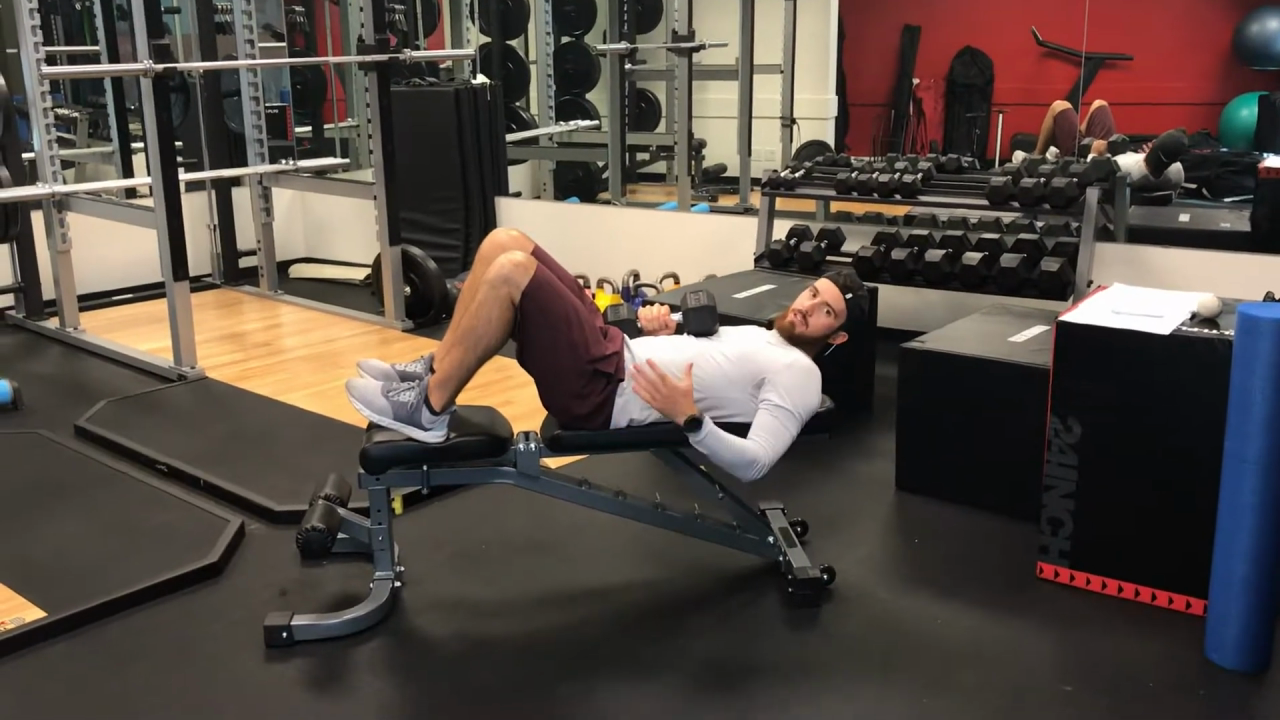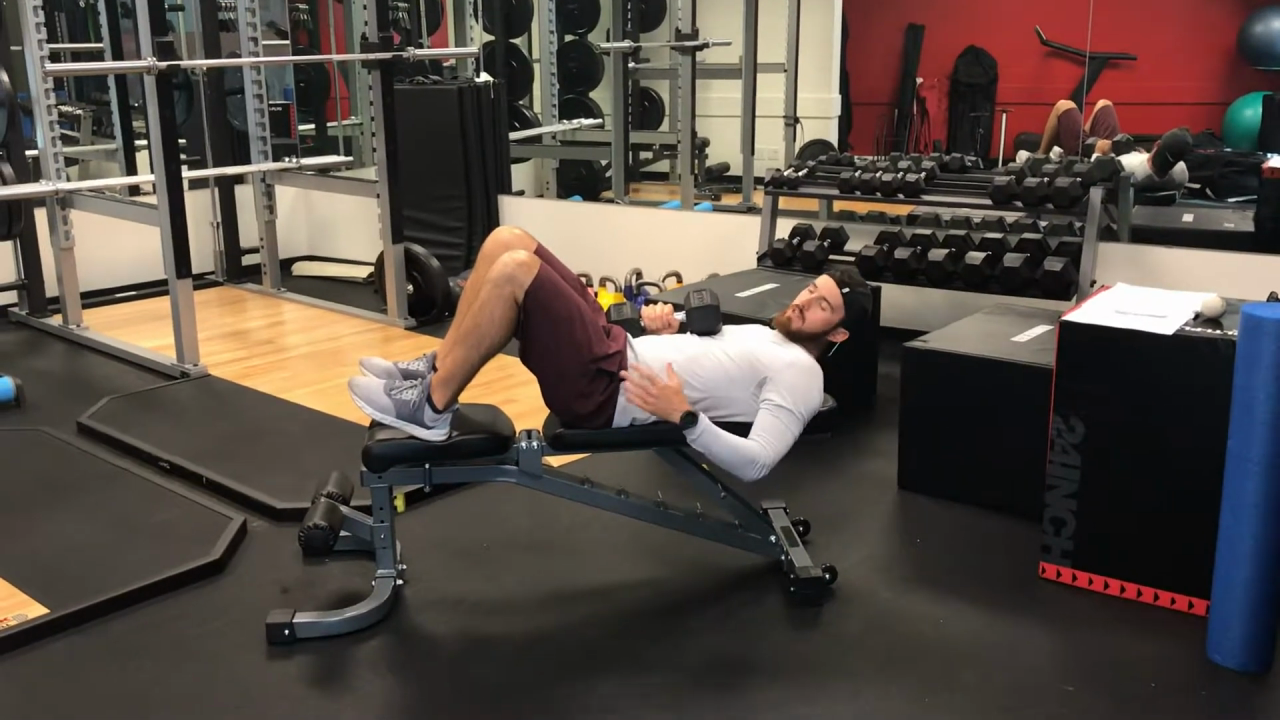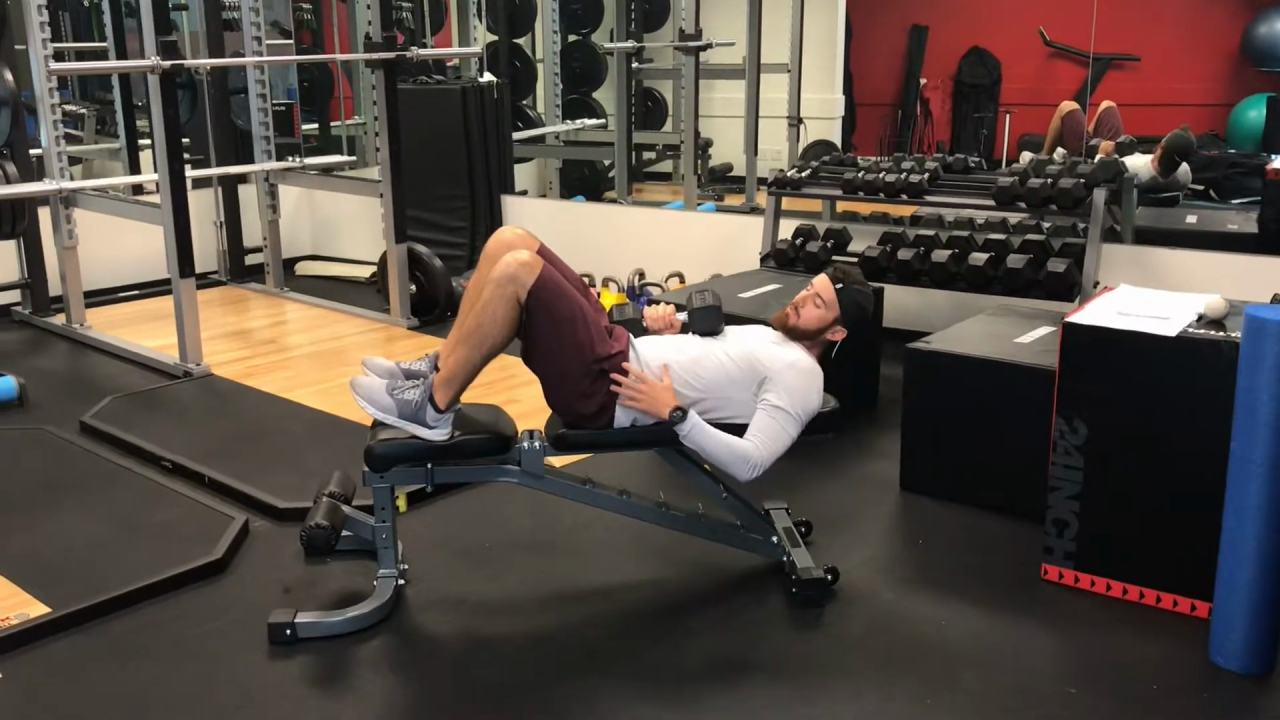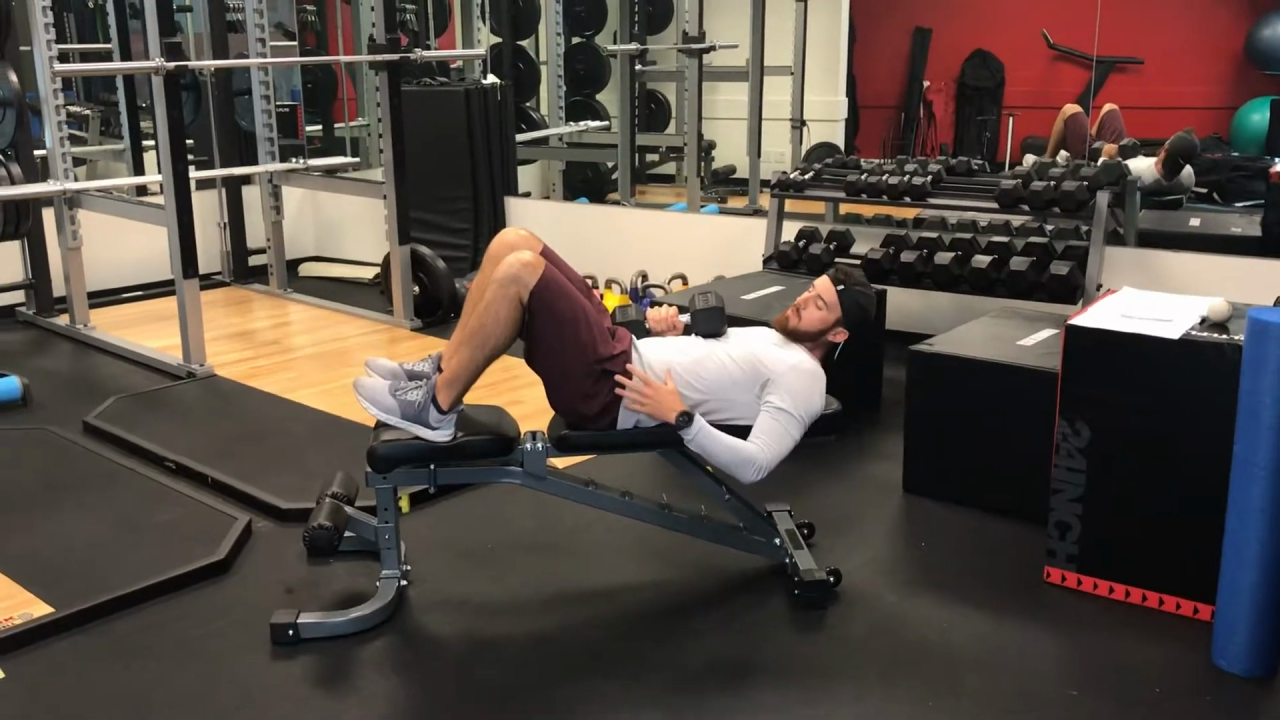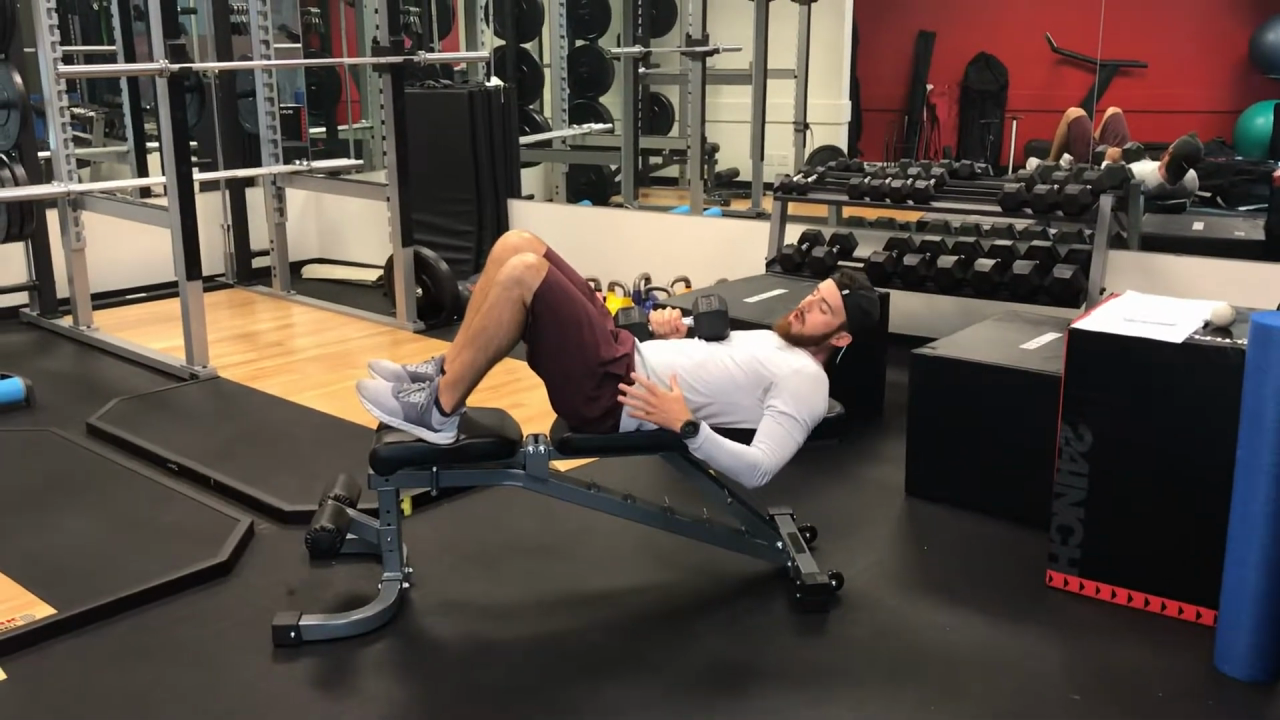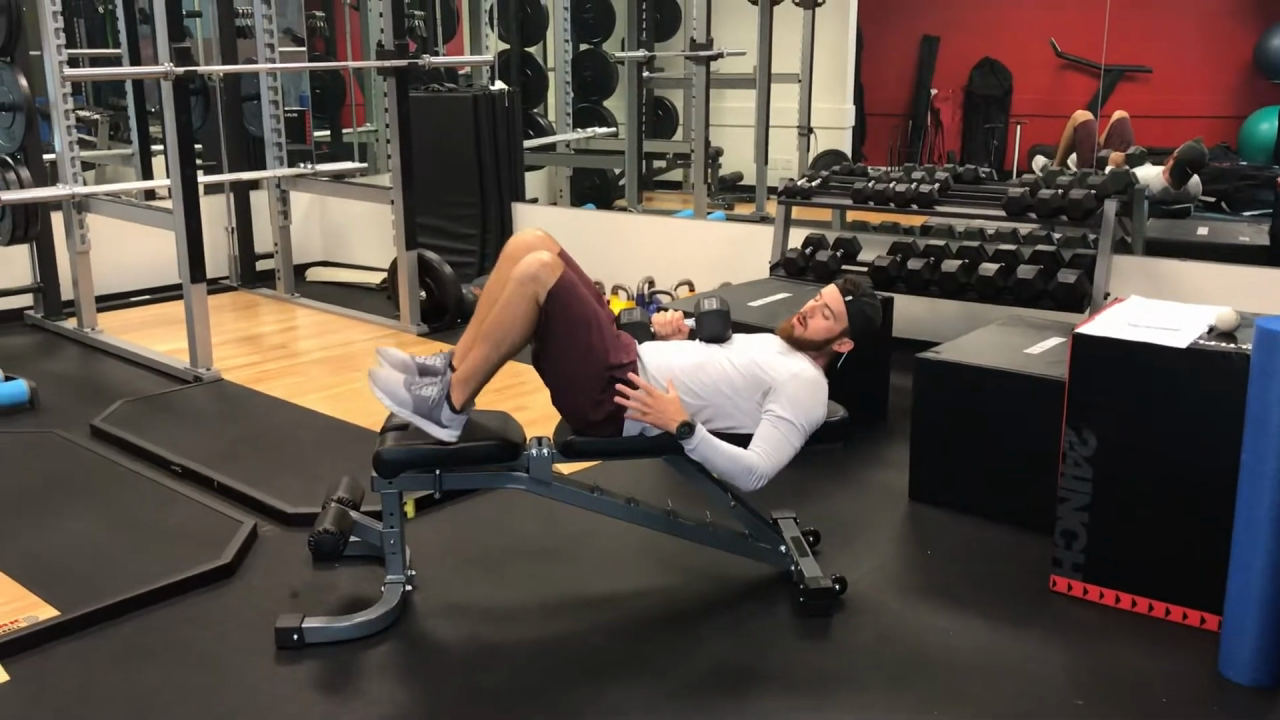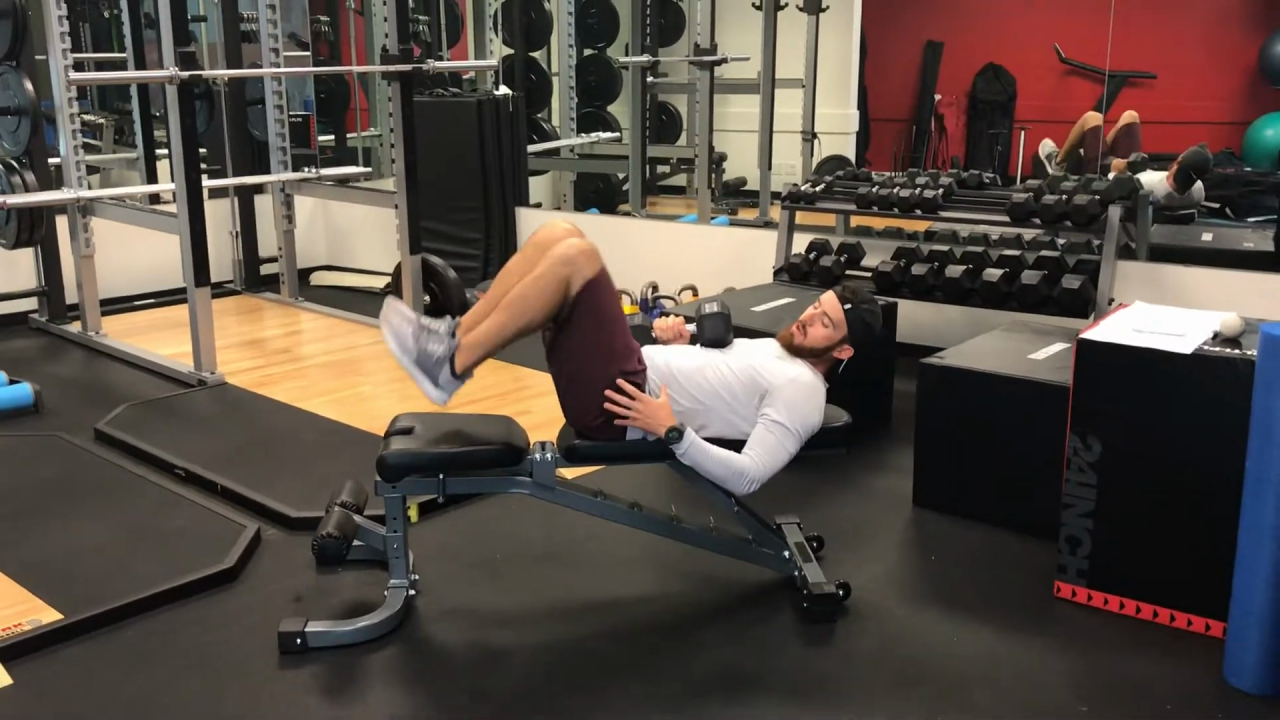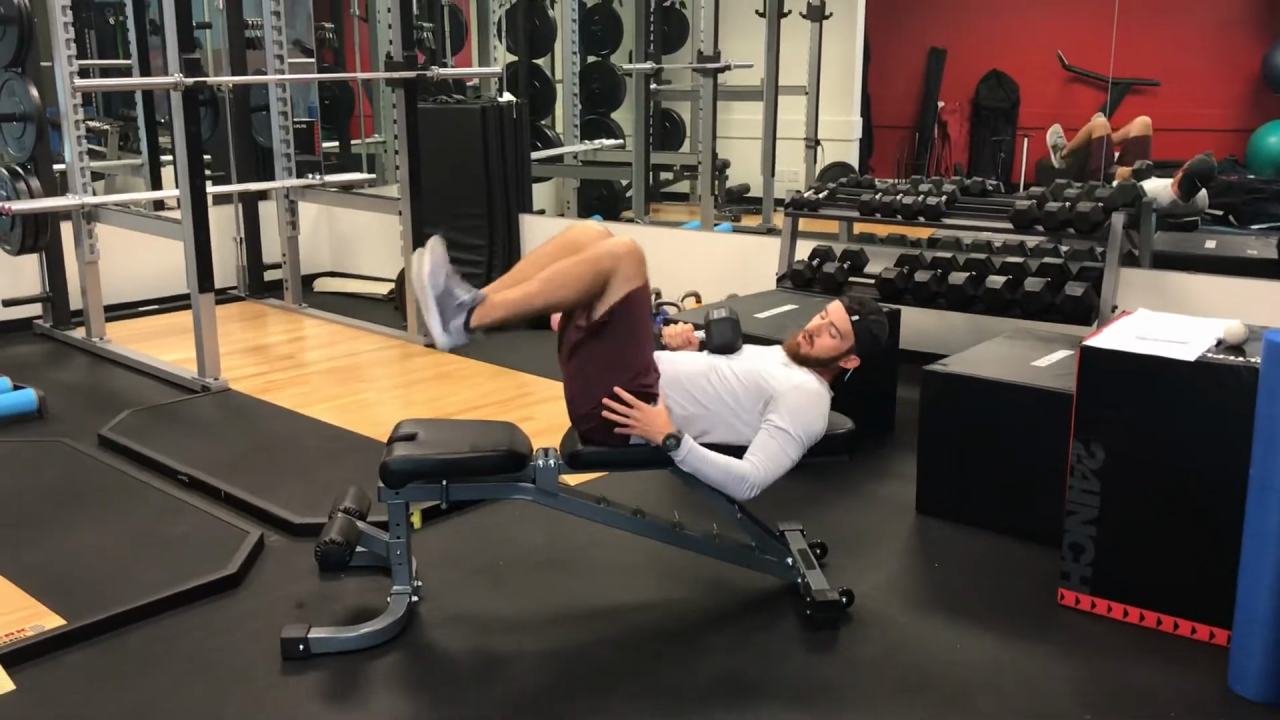
dt=0.2s
person 1, frame 1
left shoulder: (797, 375)
right shoulder: (760, 338)
left elbow: (754, 461)
left wrist: (688, 418)
right wrist: (663, 331)
left hip: (604, 395)
right hip: (615, 354)
left knee: (511, 271)
right knee: (505, 242)
left ankle: (428, 407)
right ankle: (433, 371)
person 1, frame 2
left shoulder: (798, 375)
right shoulder: (763, 337)
left elbow: (755, 461)
left wrist: (684, 415)
right wrist: (664, 330)
left hip: (606, 394)
right hip: (617, 353)
left knee: (514, 270)
right knee: (507, 241)
left ankle: (431, 405)
right ankle: (436, 368)
person 1, frame 3
left shoulder: (798, 375)
right shoulder: (766, 338)
left elbow: (749, 462)
left wrist: (674, 412)
right wrist: (667, 329)
left hip: (607, 395)
right hip: (618, 354)
left knee: (517, 271)
right knee: (510, 241)
left ankle: (434, 405)
right ankle: (439, 368)
person 1, frame 4
left shoulder: (800, 378)
right shoulder: (770, 339)
left elbow: (753, 464)
left wrist: (680, 417)
right wrist: (671, 331)
left hip: (610, 396)
right hip: (621, 355)
left knee: (520, 271)
right knee: (514, 242)
left ankle: (437, 406)
right ankle: (442, 369)
person 1, frame 5
left shoulder: (803, 382)
right shoulder: (772, 344)
left elbow: (758, 469)
left wrist: (687, 426)
right wrist: (675, 334)
left hip: (612, 399)
right hip: (624, 357)
left knee: (522, 273)
right knee: (516, 245)
left ankle: (439, 408)
right ankle: (444, 371)
person 1, frame 6
left shoulder: (802, 387)
right shoulder: (772, 346)
left elbow: (754, 473)
left wrist: (683, 427)
right wrist: (676, 337)
left hip: (614, 403)
right hip: (627, 360)
left knee: (537, 271)
right knee: (530, 244)
left ankle: (449, 404)
right ankle: (453, 367)
person 1, frame 7
left shoulder: (800, 392)
right shoulder: (776, 352)
left elbow: (747, 476)
left wrist: (672, 431)
right wrist: (678, 342)
left hip: (615, 404)
right hip: (634, 369)
left knee: (572, 259)
right knee: (557, 235)
left ankle: (450, 368)
right ankle: (451, 339)
person 1, frame 8
left shoulder: (804, 399)
right shoulder: (781, 359)
left elbow: (748, 481)
left wrist: (670, 439)
right wrist: (687, 349)
left hip: (619, 409)
right hip: (635, 385)
left knee: (621, 254)
right knee: (592, 235)
left ankle: (465, 320)
right ankle: (469, 306)
